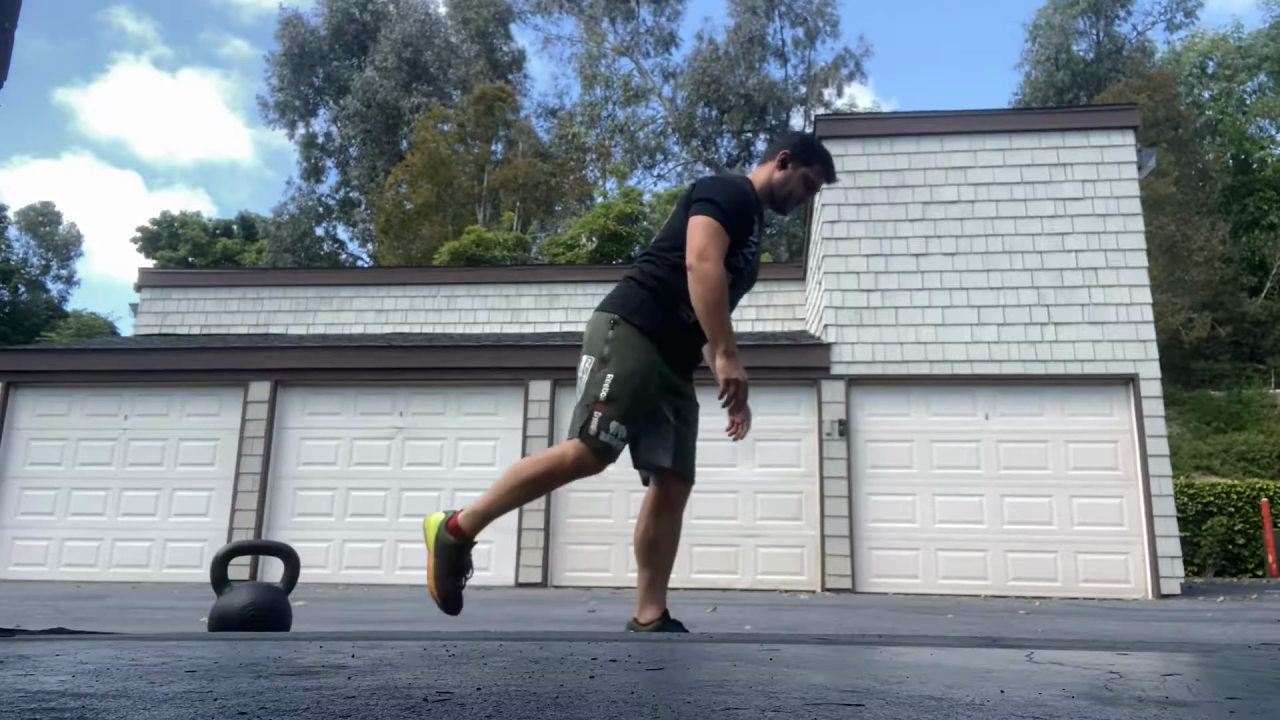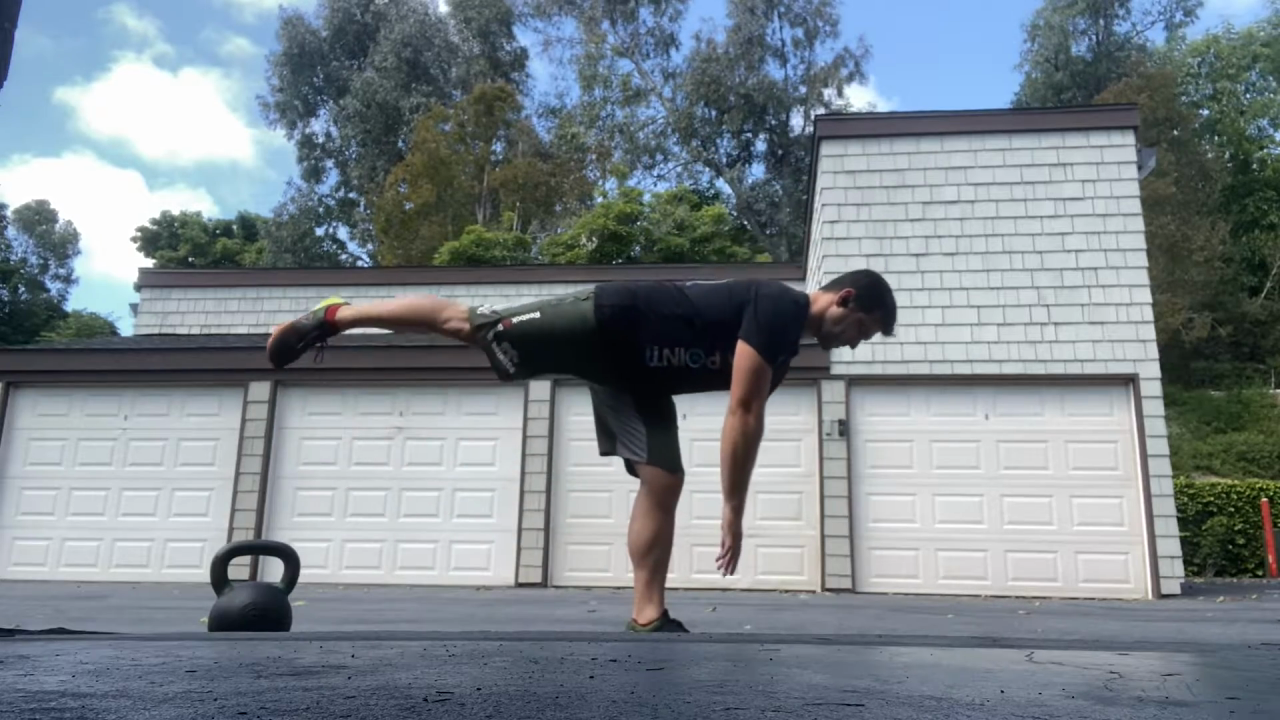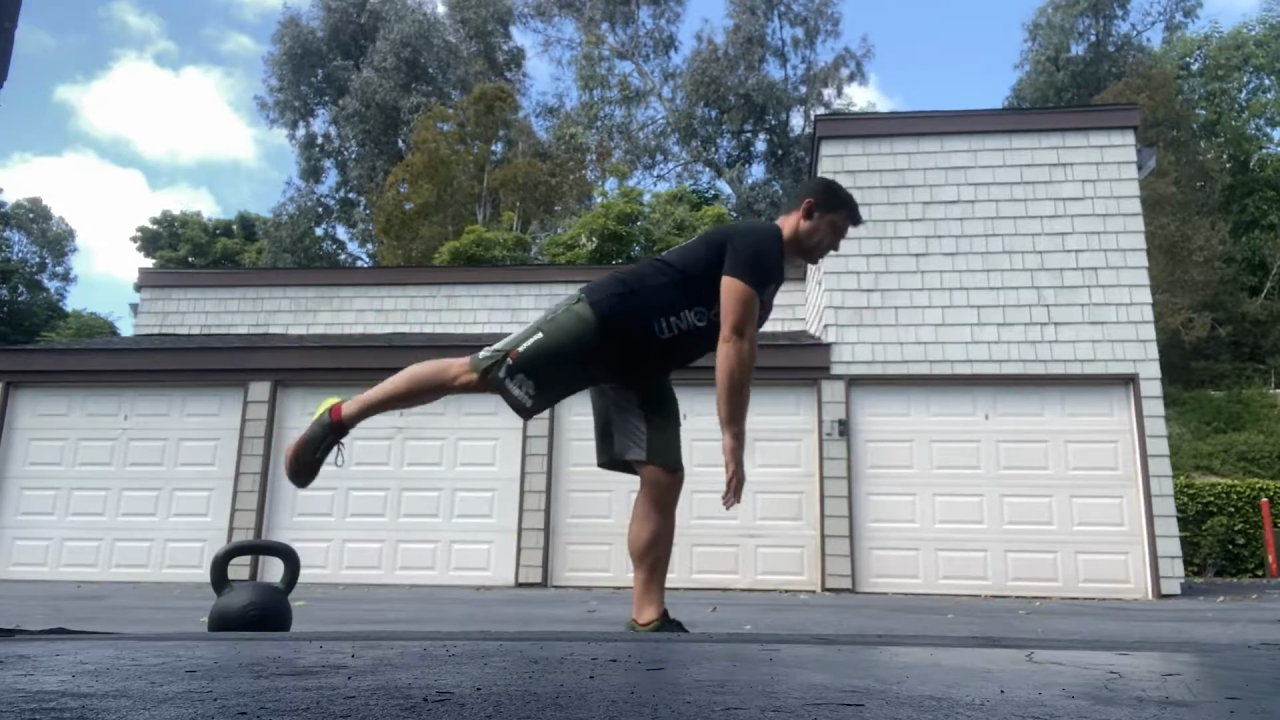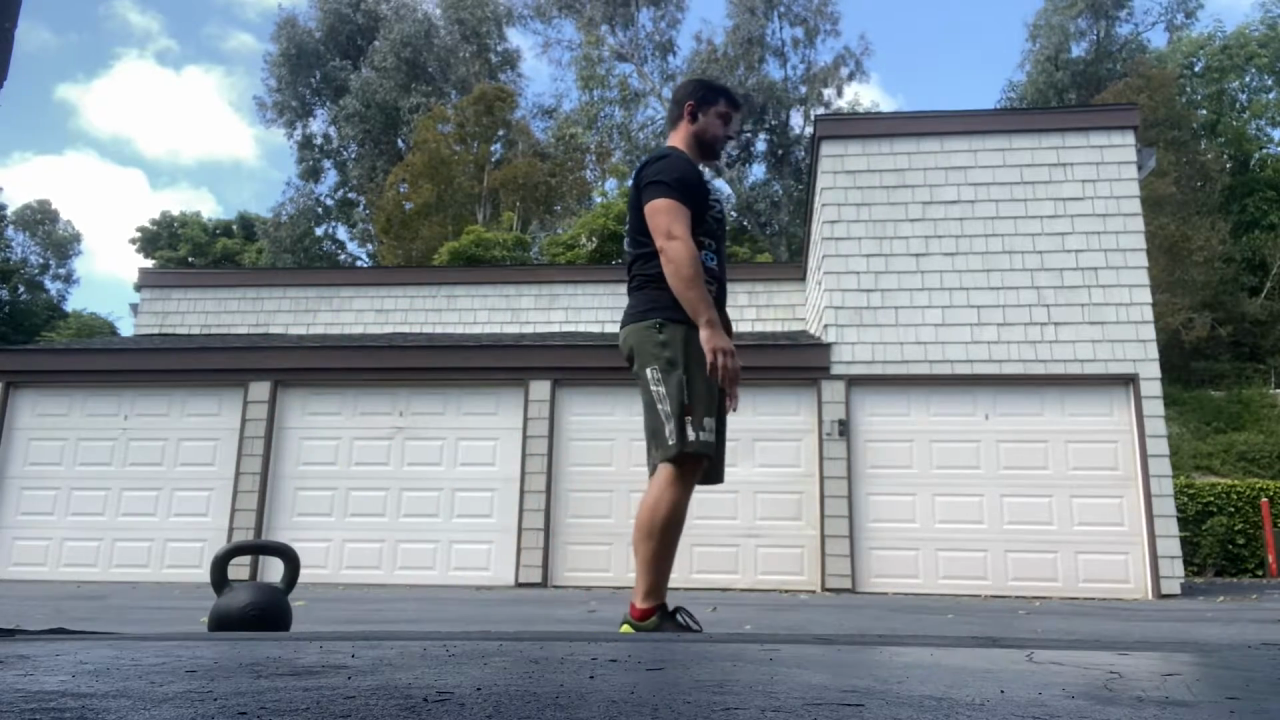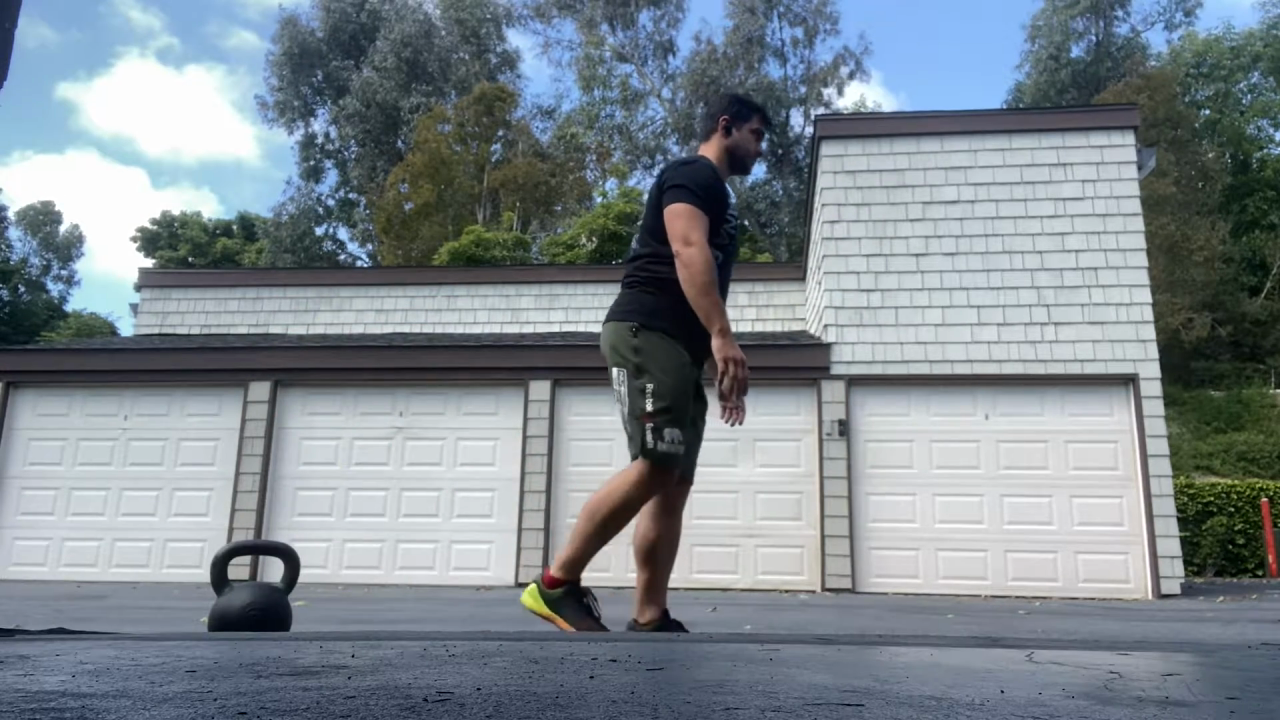
dt=1s
person 1, frame 1
left shoulder: (751, 223)
right shoulder: (726, 192)
left elbow: (712, 309)
right elbow: (701, 264)
left wrist: (732, 388)
right wrist: (728, 359)
left hip: (673, 356)
right hip: (630, 329)
left knee: (673, 482)
right knee: (589, 452)
left ankle: (650, 616)
right ankle: (457, 530)
person 1, frame 2
left shoulder: (783, 345)
right shoulder: (777, 307)
left elbow: (748, 419)
right elbow: (742, 415)
left wrist: (735, 510)
right wrist: (732, 510)
left hip: (635, 371)
right hip: (603, 325)
left knee: (663, 481)
right knee: (465, 324)
left ankle: (647, 615)
right ankle: (333, 317)
person 1, frame 3
left shoulder: (766, 270)
right shoulder: (758, 241)
left elbow: (737, 352)
right elbow: (734, 344)
left wrist: (734, 438)
right wrist: (733, 439)
left hip: (639, 364)
right hip: (599, 322)
left knee: (663, 481)
right knee: (472, 373)
left ankle: (648, 617)
right ankle: (341, 415)
person 1, frame 4
left shoulder: (692, 182)
right shoulder: (667, 168)
right elbow: (674, 247)
left wrist: (715, 339)
right wrist: (711, 326)
left hip: (687, 336)
right hip: (666, 328)
left knee: (678, 471)
right knee: (681, 464)
left ankle: (654, 609)
right ankle: (644, 613)
person 1, frame 5
left shoulder: (712, 193)
right shoulder: (693, 175)
left elbow: (704, 271)
right elbow: (689, 253)
left wrist: (726, 369)
right wrist: (721, 337)
left hip: (672, 342)
right hip: (647, 332)
left knee: (673, 479)
right knee: (655, 468)
left ankle: (651, 617)
right ankle: (557, 583)
